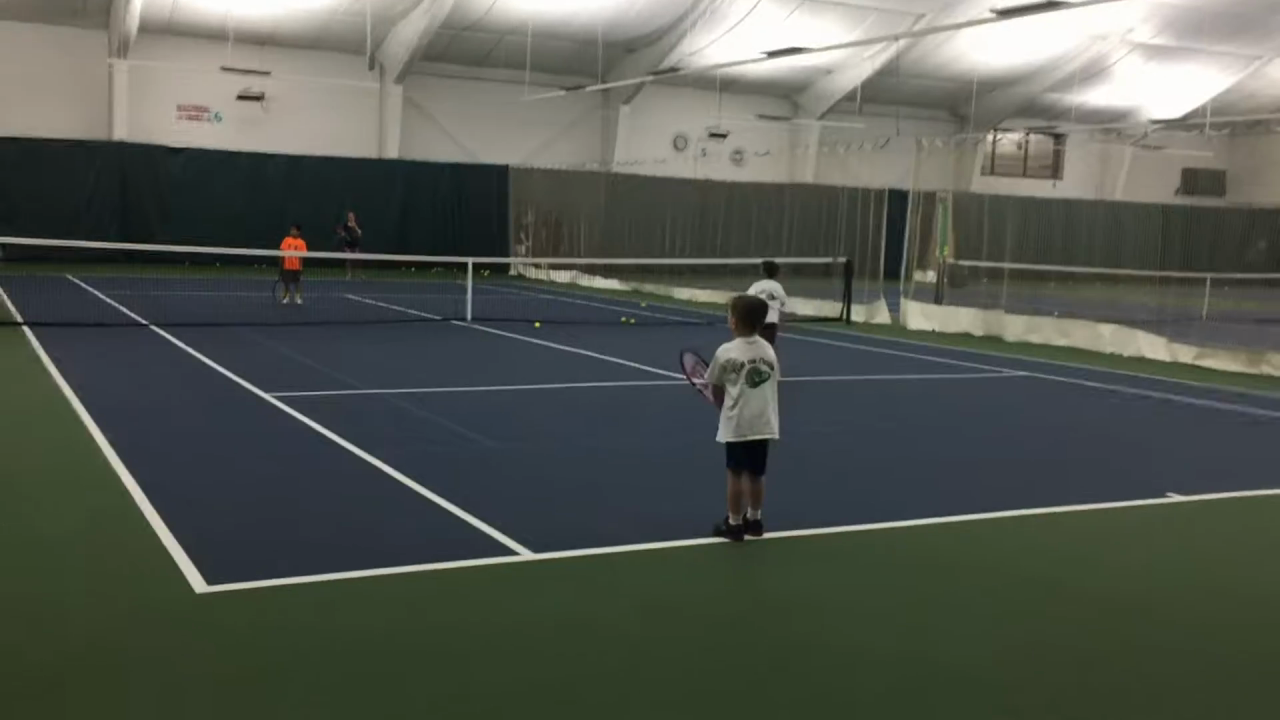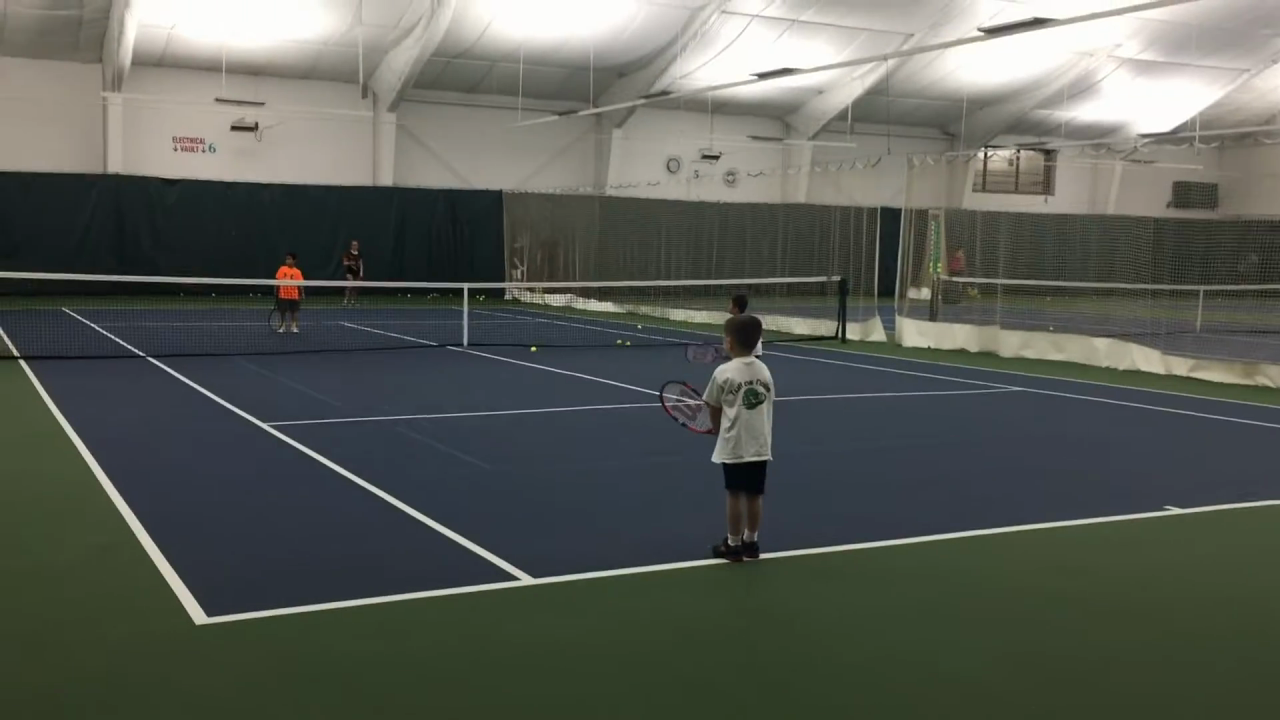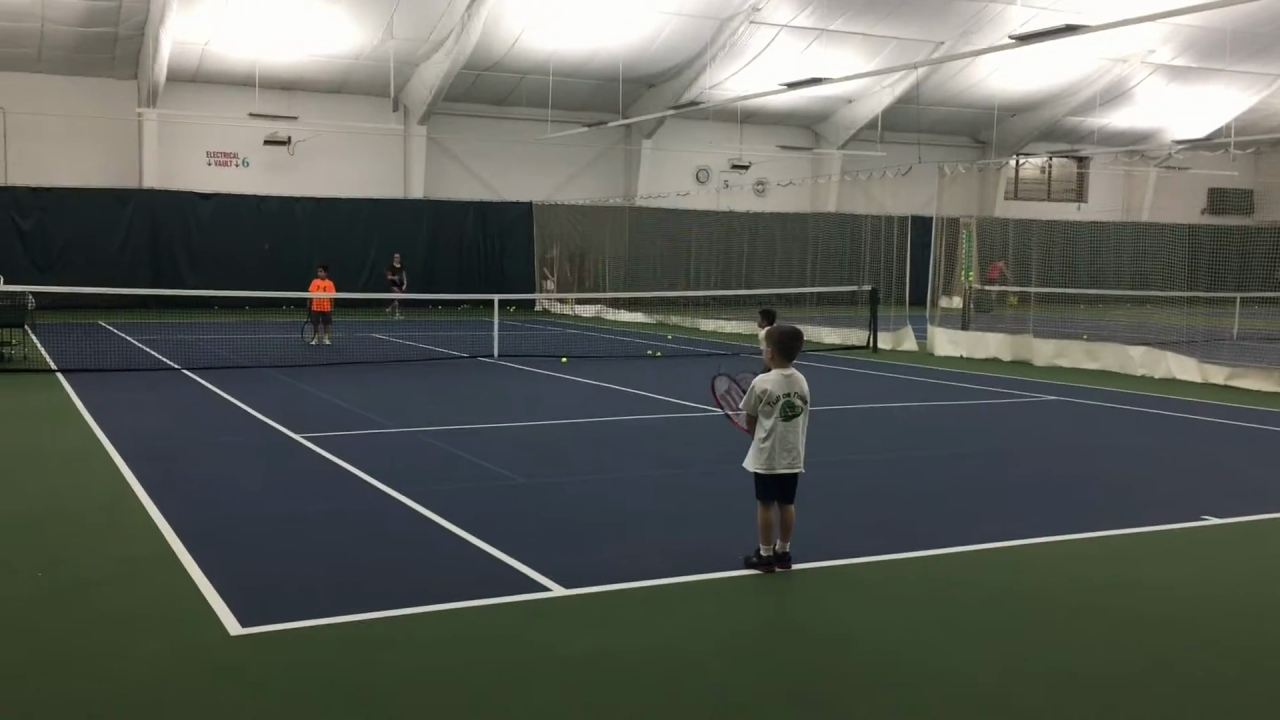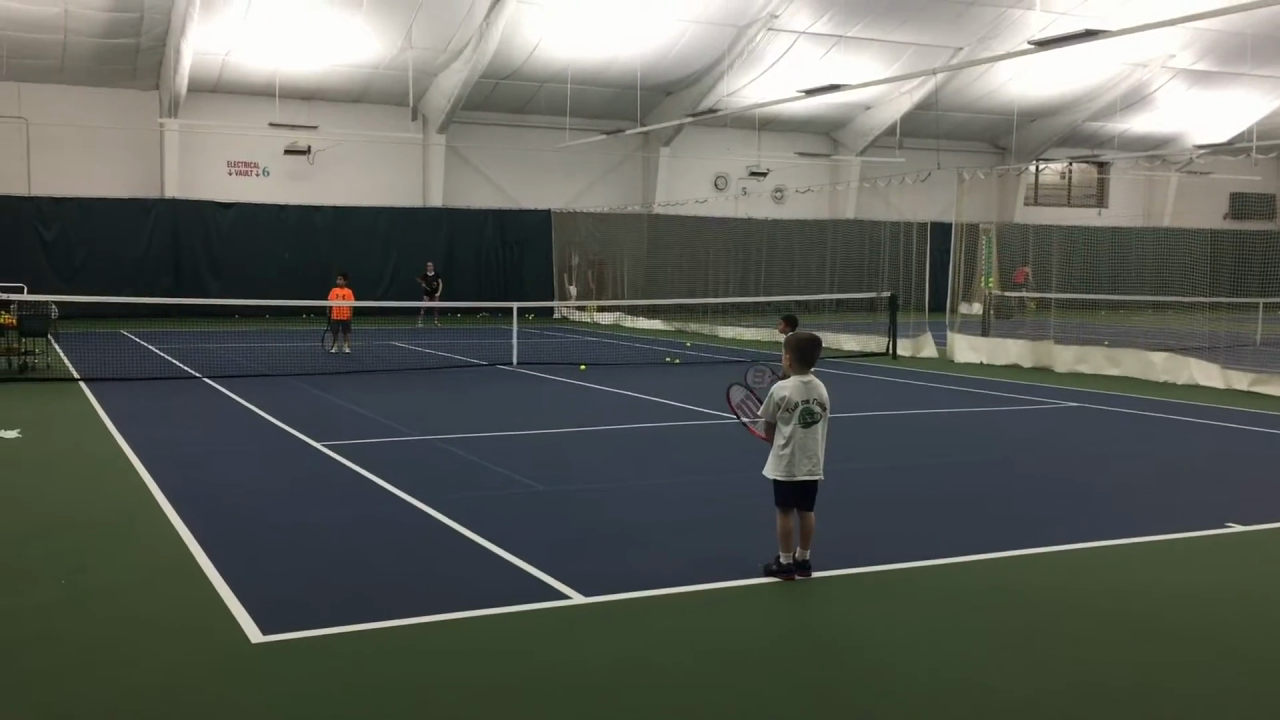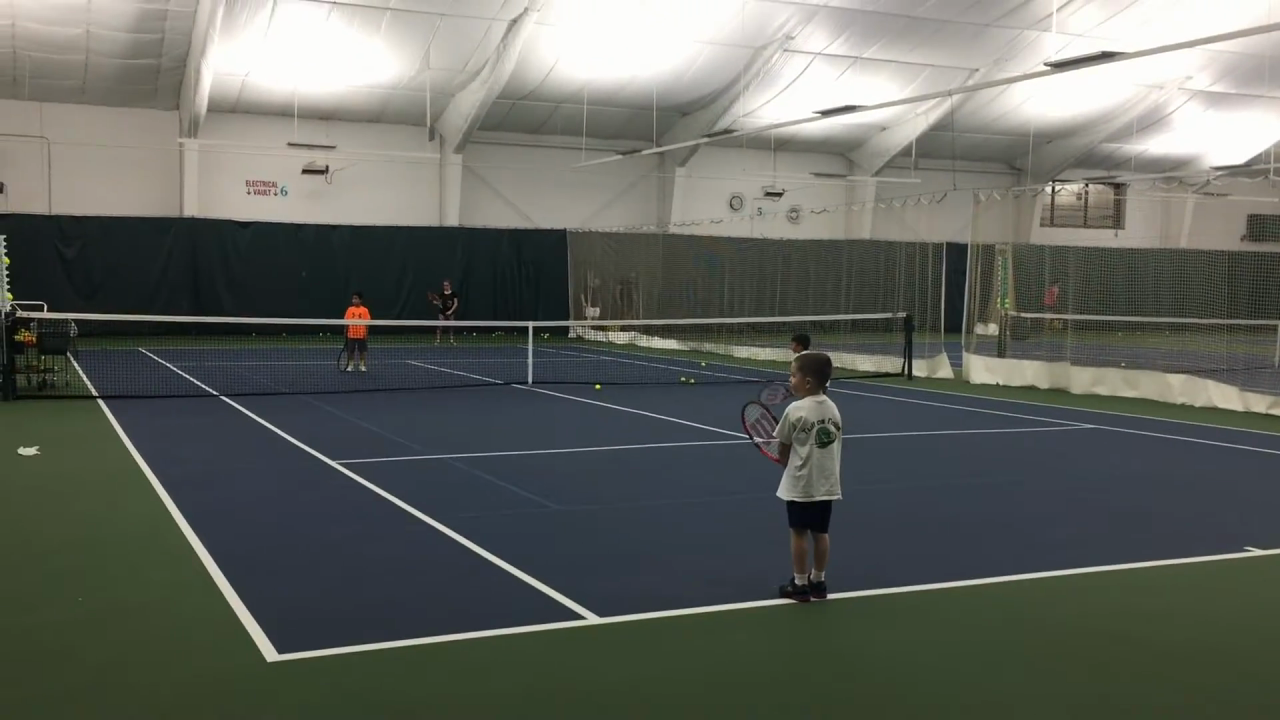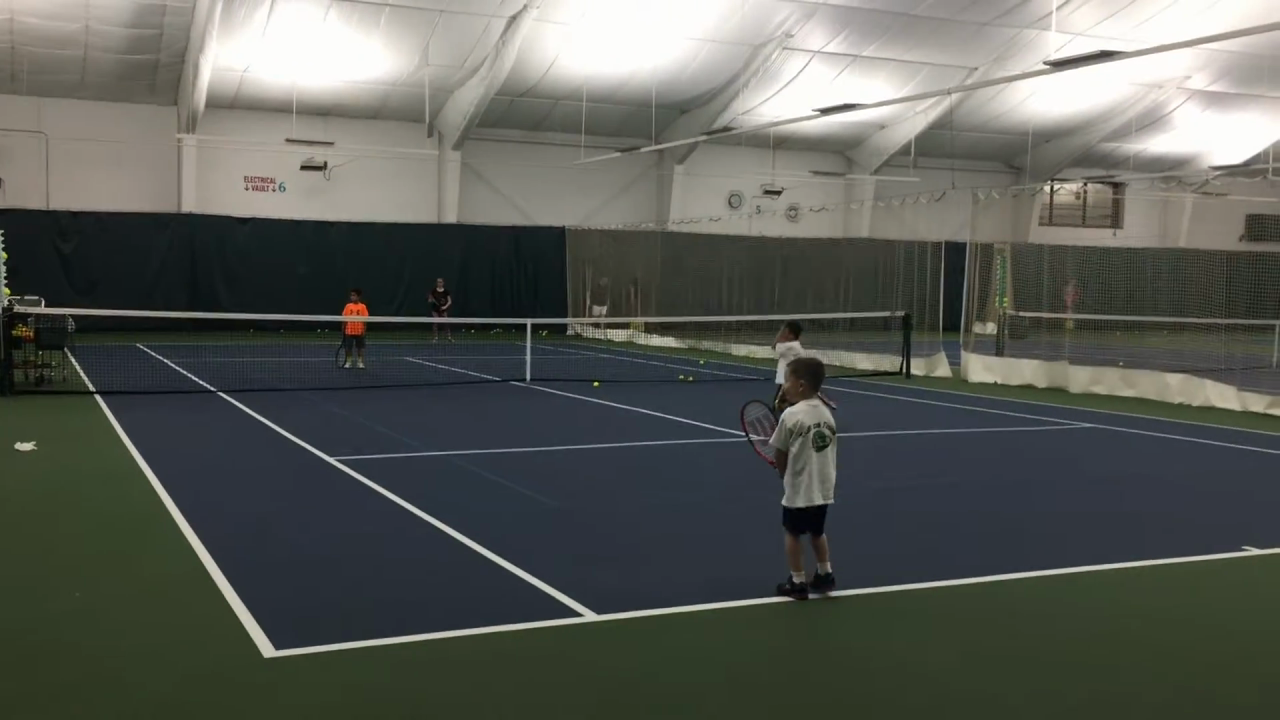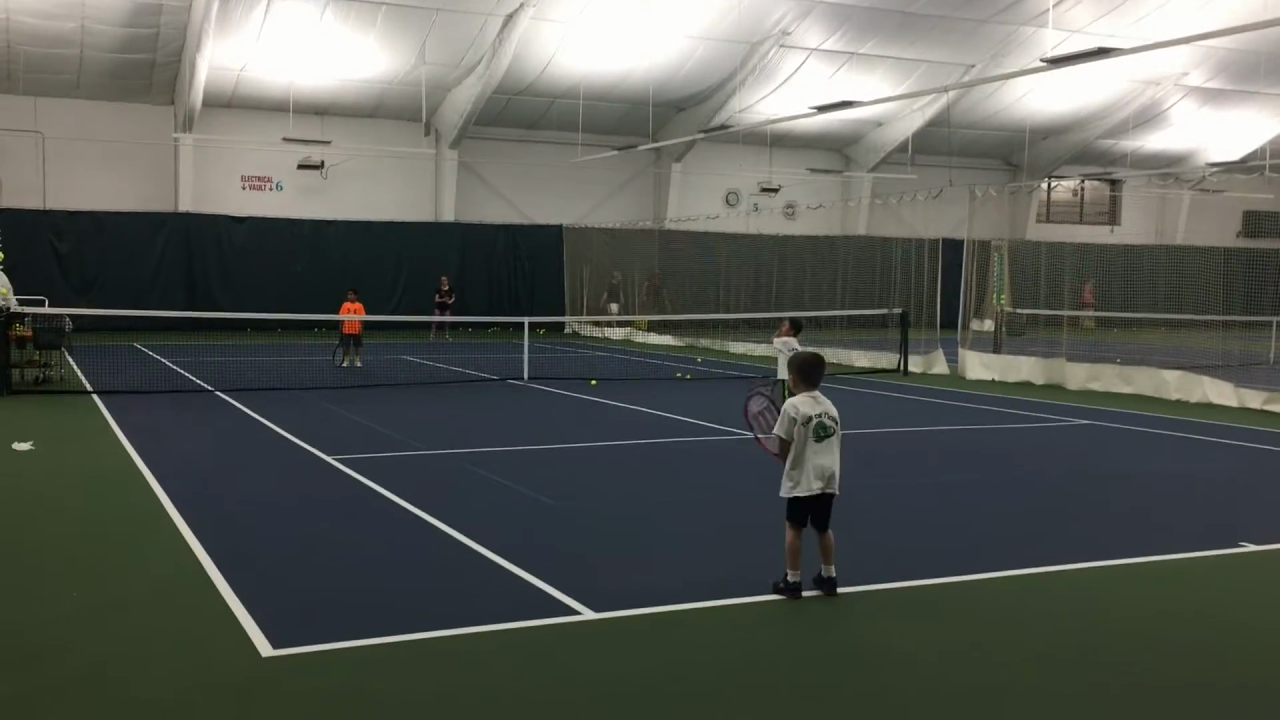
dt=0.7s
person 1, frame 1
left shoulder: (726, 352)
right shoulder: (768, 350)
left elbow: (716, 388)
right elbow: (772, 382)
left wrist: (723, 406)
left hip: (738, 424)
right hip: (763, 423)
left knee: (736, 474)
right knee: (756, 474)
left ankle: (734, 523)
right ankle: (754, 519)
person 1, frame 2
left shoulder: (724, 372)
right shoulder: (764, 370)
left elbow: (714, 409)
right elbow: (766, 404)
left wrist: (718, 430)
left hip: (734, 445)
right hip: (760, 445)
left knee: (735, 495)
right knee: (754, 495)
left ankle: (733, 545)
right ankle: (750, 542)
person 1, frame 3
left shoulder: (762, 382)
right shoulder: (802, 382)
left elbow: (750, 419)
right elbow: (800, 416)
left wrist: (757, 435)
left hip: (767, 456)
right hip: (792, 455)
left knee: (766, 504)
right knee: (786, 504)
left ankle: (765, 555)
right ankle: (782, 552)
person 1, frame 4
left shoulder: (781, 389)
right shoulder: (821, 388)
left elbow: (769, 427)
right elbow: (819, 422)
left wrist: (775, 442)
right wrist: (808, 448)
left hip: (786, 463)
right hip: (812, 463)
left knee: (785, 512)
right knee: (806, 511)
left ankle: (785, 563)
right ankle: (803, 559)
person 1, frame 5
left shoulder: (796, 410)
right shoulder: (832, 408)
left elbow: (783, 449)
right elbow: (830, 444)
left wrist: (788, 464)
left hip: (801, 485)
right hip: (827, 483)
left knee: (799, 533)
right knee: (820, 533)
left ankle: (800, 584)
right ankle: (818, 581)
person 1, frame 6
left shoulder: (791, 415)
right shoulder: (826, 413)
left elbow: (781, 455)
right elbow: (827, 449)
left wrist: (784, 474)
left hip: (800, 488)
right hip: (824, 486)
left knee: (793, 533)
right knee: (817, 531)
left ankle: (798, 583)
right ankle: (825, 574)
person 1, frame 7
left shoulder: (792, 406)
right shoulder: (830, 407)
left elbow: (784, 446)
right elbow: (833, 442)
left wrist: (787, 463)
left hip: (801, 481)
right hip: (828, 480)
left knee: (794, 528)
right knee: (823, 528)
left ankle: (792, 581)
right ankle: (828, 576)
